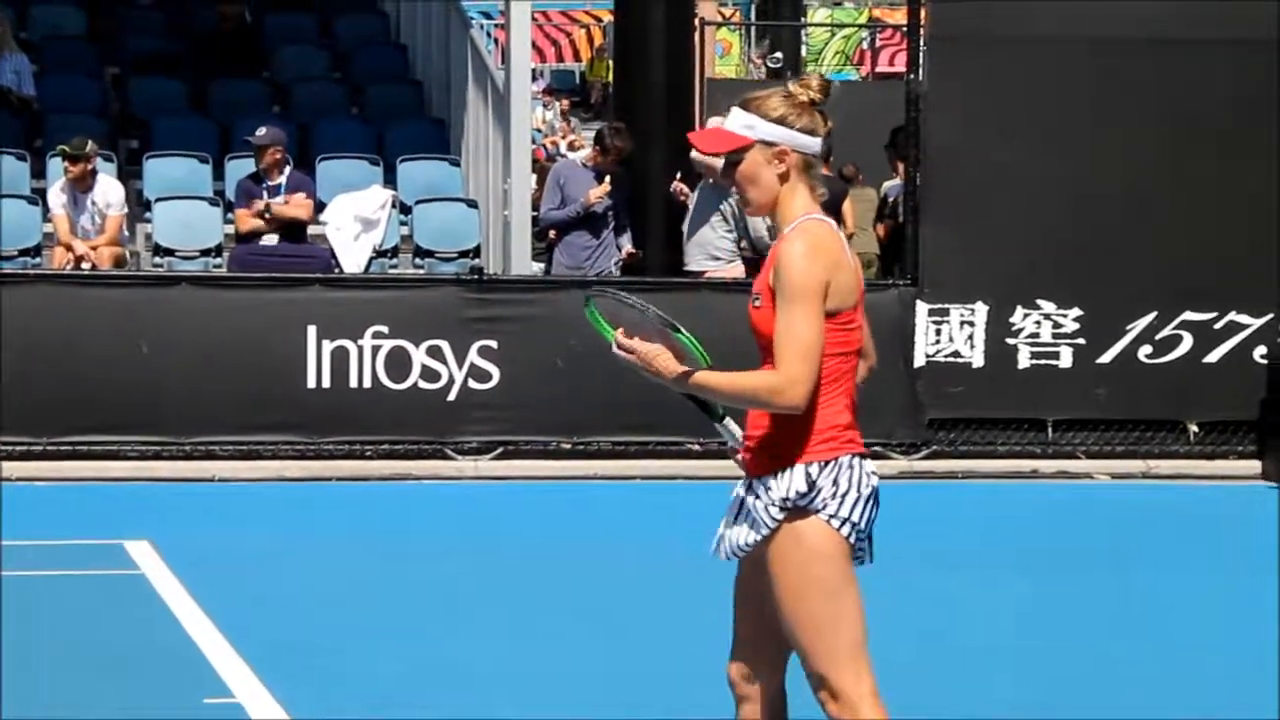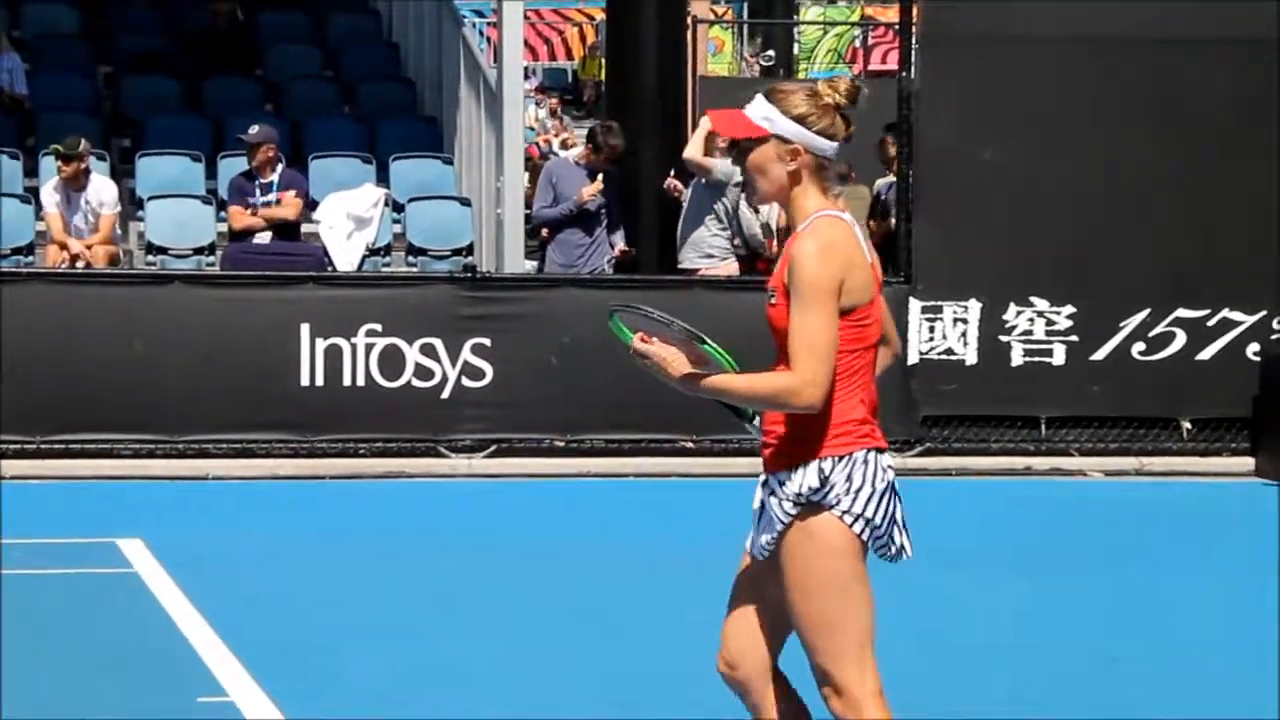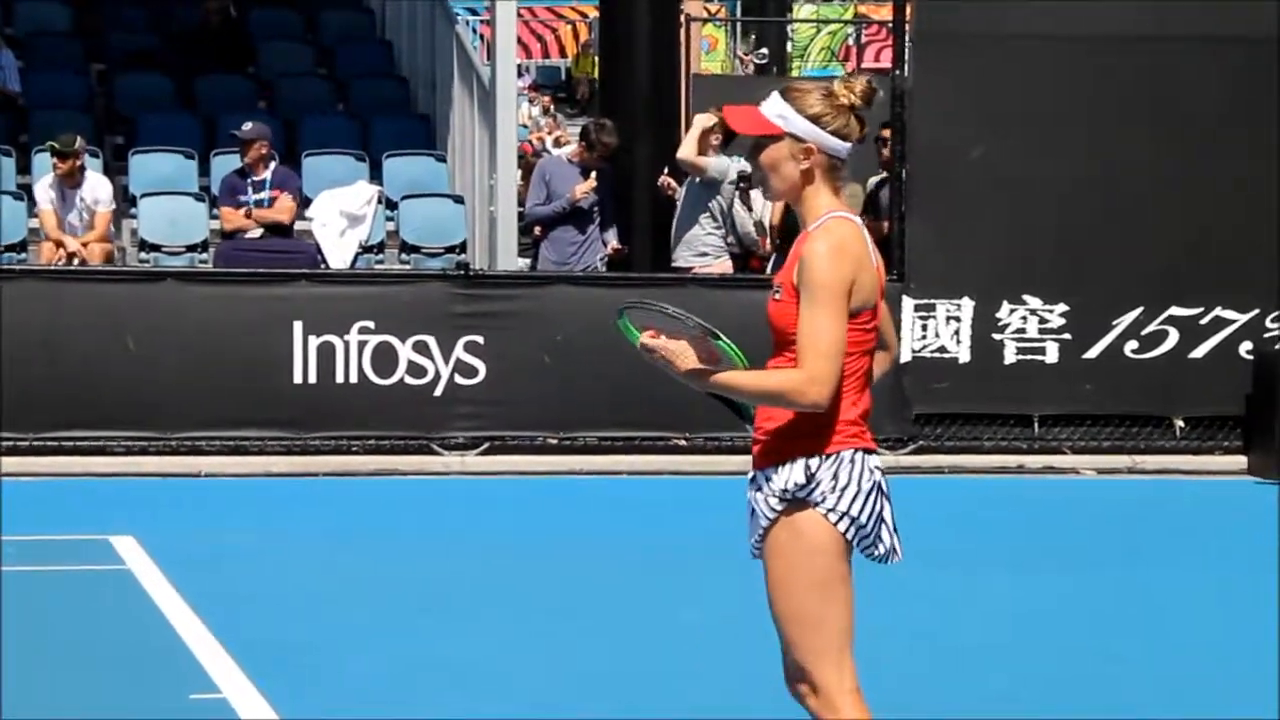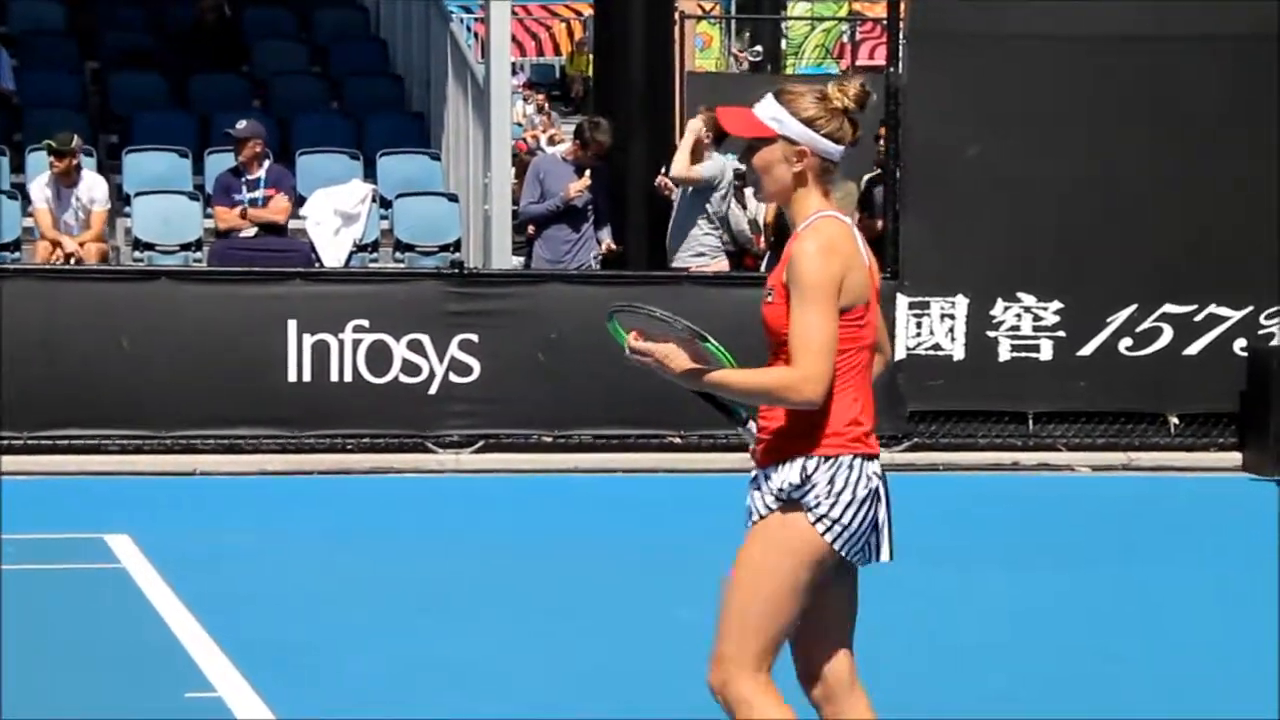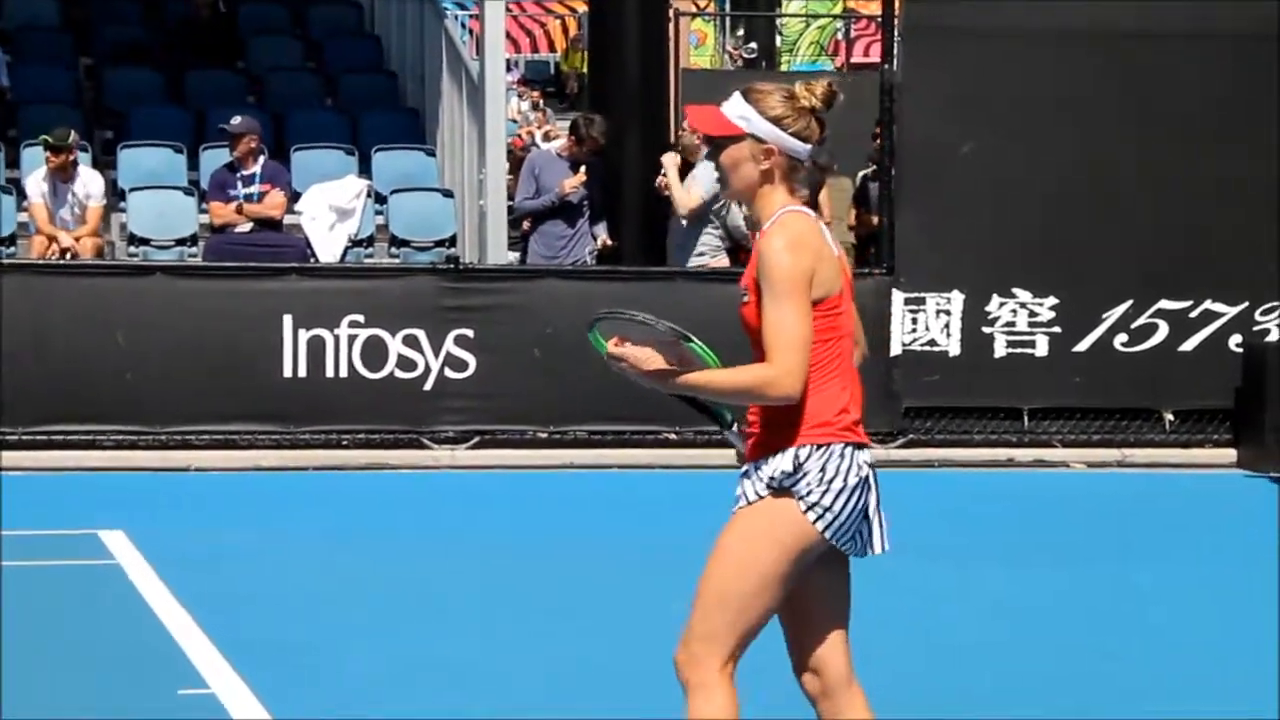
dt=0.2s
person 1, frame 1
left shoulder: (802, 249)
right shoulder: (816, 241)
left elbow: (791, 387)
right elbow: (863, 356)
left wrist: (679, 374)
left hip: (807, 485)
right hip: (789, 484)
person 1, frame 2
left shoulder: (814, 246)
right shoulder: (835, 235)
left elbow: (806, 388)
right elbow: (886, 345)
left wrist: (691, 377)
left hip: (822, 479)
right hip: (810, 477)
right knee: (741, 659)
person 1, frame 3
left shoulder: (825, 246)
right shoulder: (841, 236)
left elbow: (812, 386)
right elbow: (884, 349)
left wrist: (699, 372)
left hip: (813, 478)
right hip: (814, 473)
person 1, frame 4
left shoulder: (815, 245)
right shoulder: (836, 237)
left elbow: (807, 383)
right elbow: (877, 354)
left wrist: (694, 373)
left hip: (812, 478)
right hip: (828, 475)
person 1, frame 5
left shoulder: (784, 241)
right shoulder: (805, 233)
left elbow: (783, 378)
right elbow: (851, 351)
left wrist: (670, 376)
left hip: (802, 469)
right hip: (818, 467)
left knee: (701, 661)
